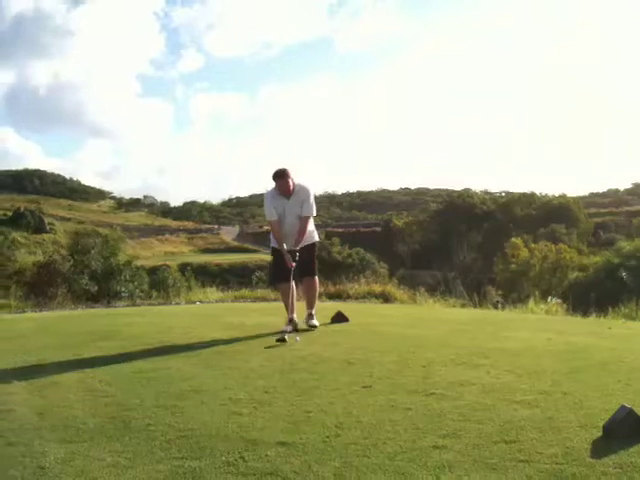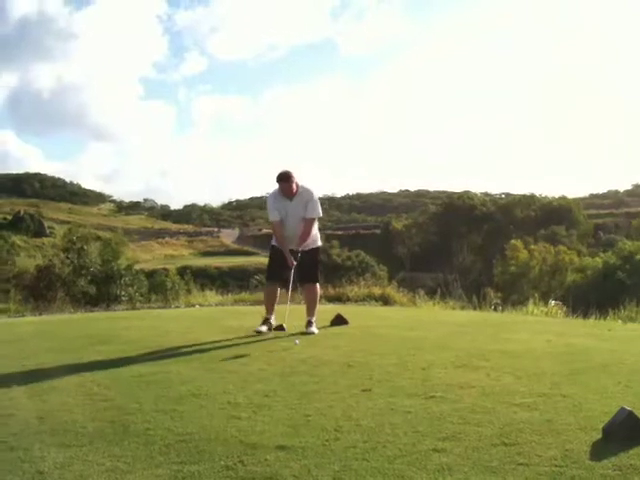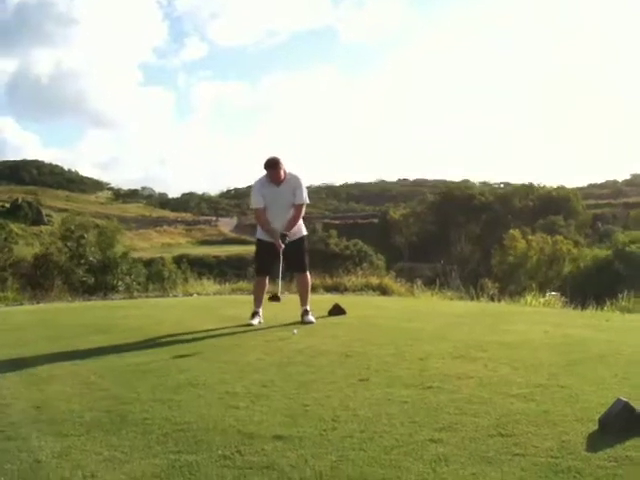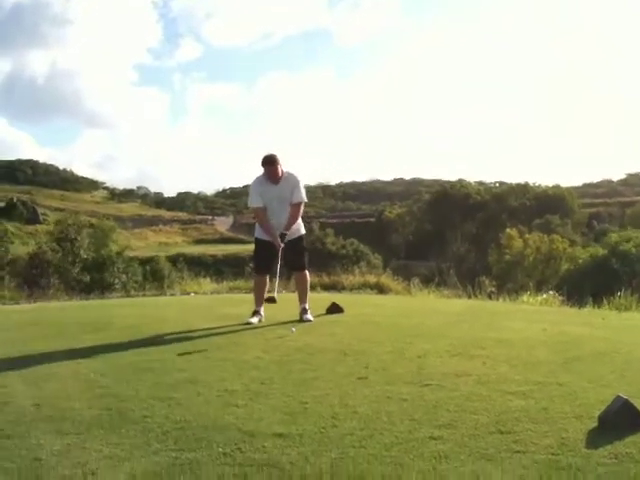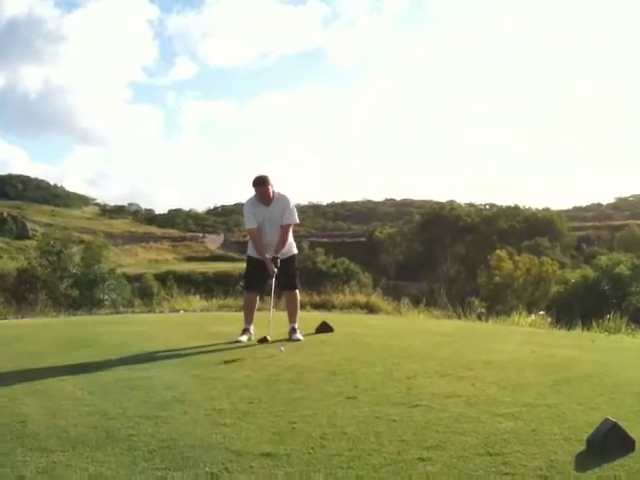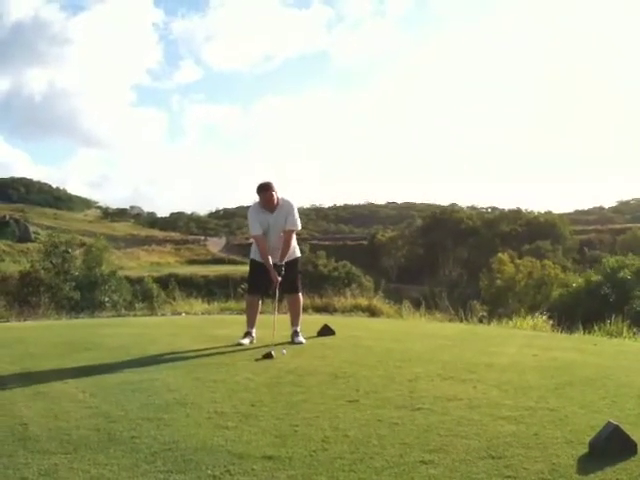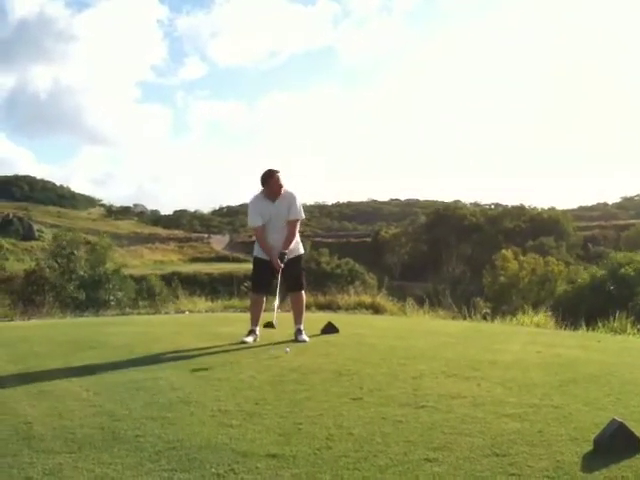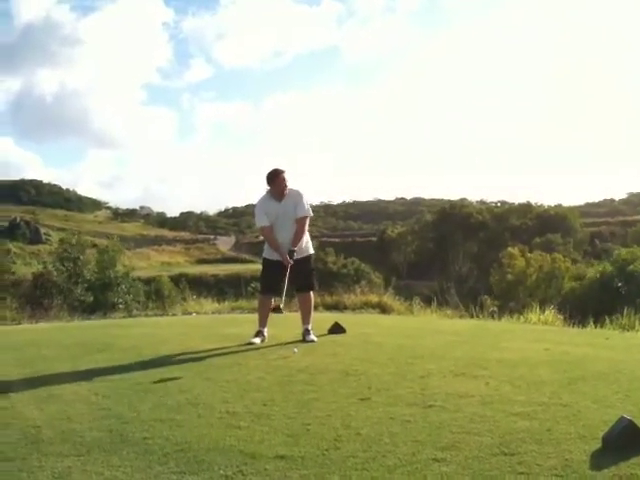
dt=0.5s
person 1, frame 1
left shoulder: (305, 193)
right shoulder: (269, 198)
left elbow: (305, 223)
right elbow: (275, 228)
left wrist: (295, 247)
right wrist: (285, 252)
left hip: (306, 241)
right hip: (280, 244)
left knee: (310, 277)
right knee: (284, 281)
left ankle: (311, 314)
right ankle: (291, 319)
person 1, frame 2
left shoulder: (309, 195)
right shoulder: (273, 198)
left elbow: (309, 225)
right elbow: (277, 228)
left wrist: (297, 248)
right wrist: (287, 253)
left hip: (308, 244)
right hip: (281, 245)
left knee: (311, 282)
right knee: (273, 281)
left ankle: (311, 321)
right ankle: (268, 319)
person 1, frame 3
left shoulder: (296, 182)
right shoulder: (259, 186)
left elbow: (299, 210)
right elbow: (259, 215)
left wrist: (286, 233)
right wrist: (275, 237)
left hip: (295, 234)
right hip: (267, 237)
left knee: (302, 271)
right knee: (261, 274)
left ankle: (306, 310)
right ankle: (257, 312)
person 1, frame 4
left shoulder: (293, 180)
right shoulder: (257, 184)
left elbow: (297, 209)
right elbow: (259, 214)
left wrist: (284, 231)
right wrist: (273, 236)
left hip: (293, 233)
right hip: (265, 235)
left knee: (300, 270)
right knee: (260, 272)
left ankle: (304, 309)
right ankle: (258, 311)
person 1, frame 5
left shoulder: (285, 202)
right shoulder: (249, 206)
left elbow: (286, 231)
right elbow: (254, 236)
left wrist: (276, 255)
right wrist: (266, 260)
left hip: (285, 252)
right hip: (257, 254)
left knee: (291, 289)
right knee: (251, 290)
left ankle: (293, 328)
right ankle: (248, 329)
person 1, frame 6
left shoulder: (289, 207)
right shoulder: (253, 211)
left elbow: (289, 237)
right elbow: (260, 243)
left wrist: (281, 263)
right wrist: (271, 269)
left hip: (288, 256)
right hip: (261, 258)
left knee: (294, 292)
right knee: (253, 294)
left ankle: (296, 331)
right ankle: (250, 332)
person 1, frame 7
left shoulder: (291, 198)
right shoulder: (255, 203)
left elbow: (294, 227)
right elbow: (258, 233)
left wrist: (284, 251)
right wrist: (272, 257)
left hip: (291, 252)
right hip: (264, 254)
left knee: (297, 290)
right knee: (257, 292)
left ankle: (299, 329)
right ankle: (254, 330)
person 1, frame 8
left shoulder: (297, 196)
right shoulder: (262, 204)
left elbow: (303, 225)
right elbow: (267, 234)
left wrist: (293, 249)
right wrist: (282, 254)
left hip: (301, 252)
right hip: (273, 255)
left knee: (306, 291)
right knee: (266, 293)
left ankle: (307, 329)
right ankle: (261, 331)
